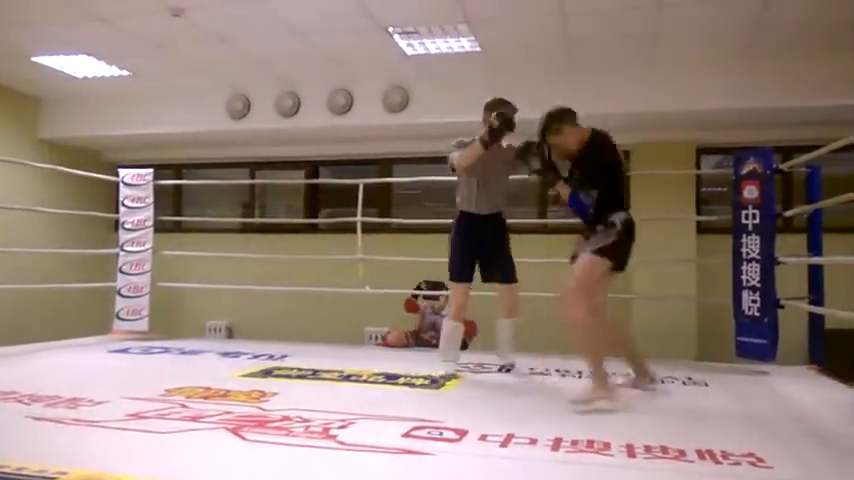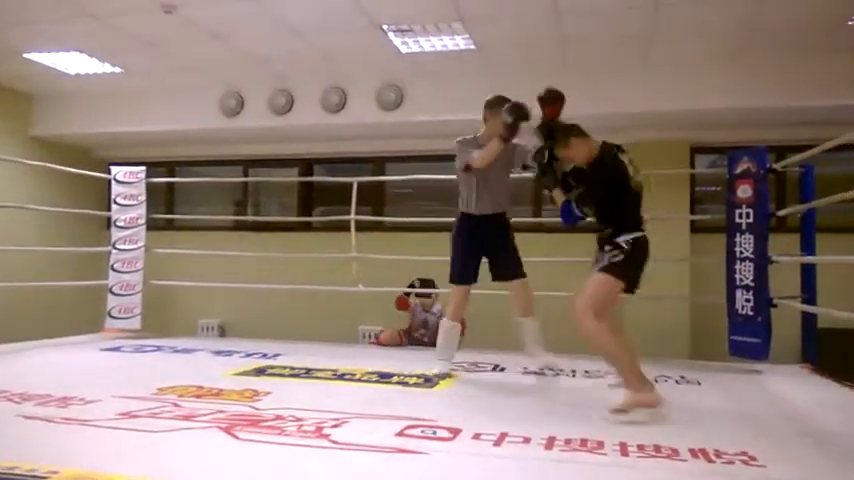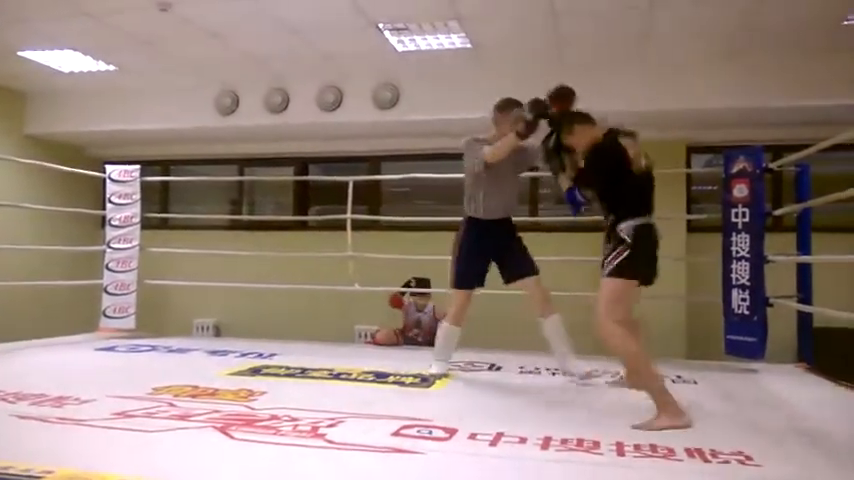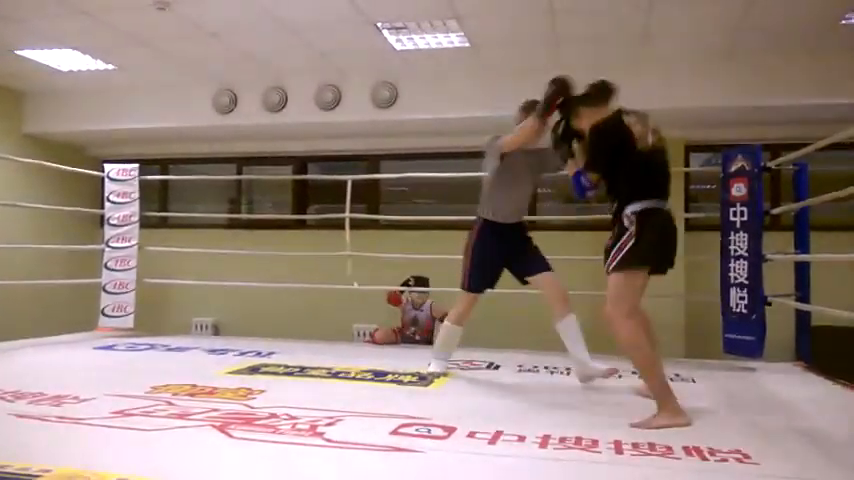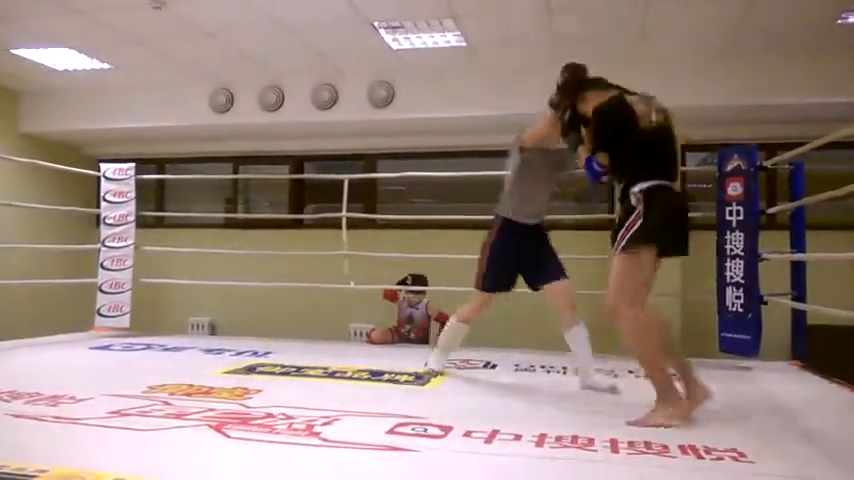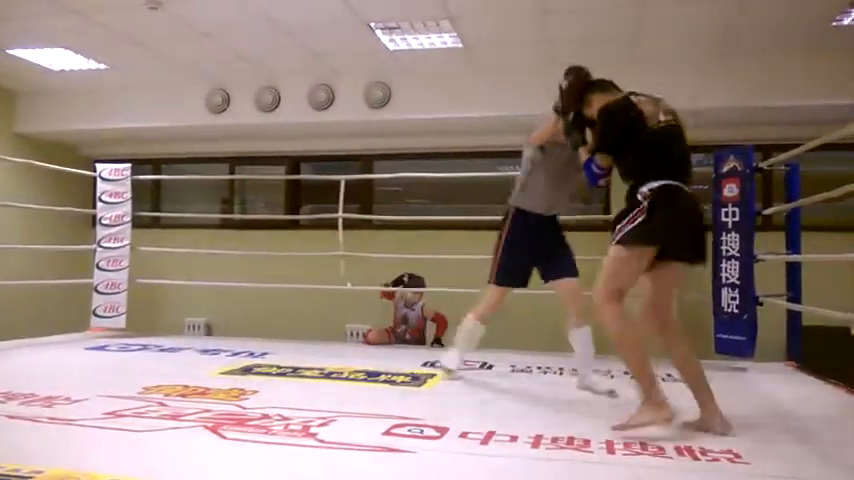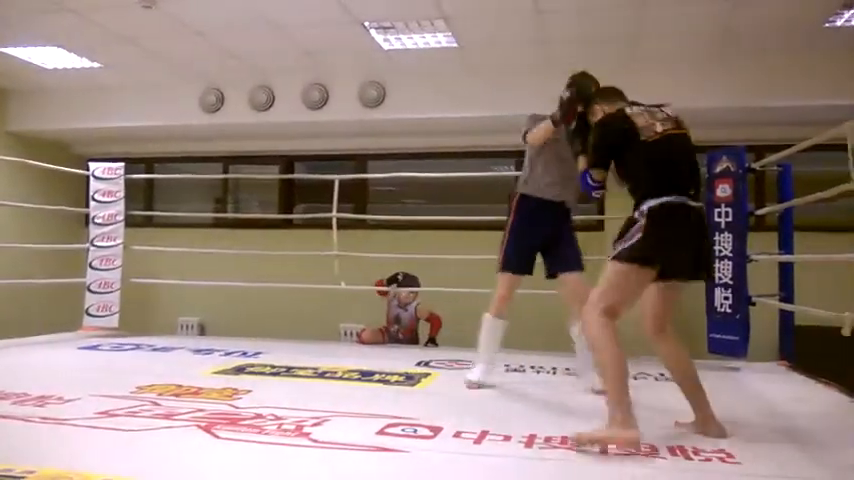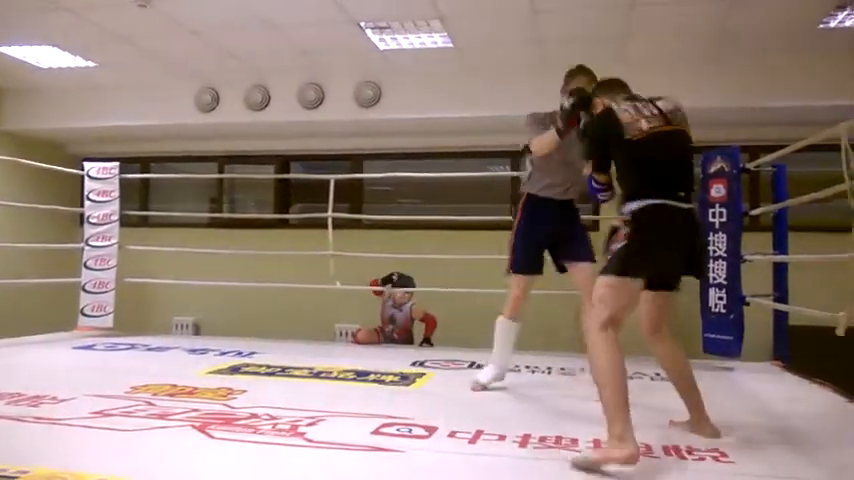
dt=0.1s
person 1, frame 1
left shoulder: (598, 151)
right shoulder: (592, 143)
left elbow: (583, 206)
right elbow: (573, 180)
left wrist: (554, 180)
right wrist: (544, 159)
left hip: (612, 229)
right hip: (600, 230)
left knee: (573, 298)
right knee: (590, 307)
left ankle: (600, 381)
right ankle: (641, 372)
person 1, frame 2
left shoulder: (603, 168)
right shoulder: (608, 154)
left elbow: (572, 215)
right elbow: (584, 190)
left wrist: (553, 186)
right wrist: (562, 175)
left hip: (623, 246)
right hip: (620, 246)
left knee: (585, 313)
right knee: (602, 317)
left ankle: (640, 388)
right ankle: (640, 385)
person 1, frame 3
left shoulder: (600, 150)
right shoulder: (624, 139)
left elbow: (578, 201)
left wrist: (563, 171)
right wrist: (577, 165)
left hip: (630, 237)
right hip: (641, 235)
left knee: (608, 323)
right knee: (618, 314)
left ankle: (669, 409)
right ankle: (638, 375)
person 1, frame 4
left shoulder: (605, 129)
right shoulder: (635, 120)
left elbow: (585, 186)
left wrist: (574, 155)
left hip: (637, 220)
right hip: (657, 220)
left knee: (619, 315)
right knee: (628, 306)
left ankle: (669, 408)
right ankle: (654, 378)
person 1, frame 5
left shoulder: (606, 110)
right shoulder: (646, 103)
left elbow: (598, 171)
left wrist: (582, 136)
left hip: (645, 202)
right hip: (667, 203)
left knee: (621, 305)
right knee: (634, 302)
left ankle: (668, 402)
right ankle: (691, 387)
person 1, frame 6
left shoulder: (613, 111)
right shoulder: (652, 105)
left elbow: (597, 173)
left wrist: (586, 139)
left hip: (655, 203)
right hip: (683, 208)
left knee: (605, 298)
right knee: (658, 317)
left ankle: (653, 401)
right ankle: (711, 412)
person 1, frame 7
left shoulder: (611, 122)
right shoulder: (668, 116)
left elbow: (593, 184)
left wrist: (587, 150)
left hip: (657, 219)
right hip: (690, 221)
left knee: (597, 313)
right knee: (656, 327)
left ankle: (622, 422)
right ankle: (706, 417)
person 1, frame 8
left shoulder: (605, 118)
right shoulder: (671, 109)
left elbow: (600, 186)
left wrist: (588, 145)
left hip: (646, 222)
right hip: (683, 222)
left knee: (599, 327)
right knee: (654, 329)
left ankle: (621, 439)
right ankle: (700, 418)
person 2, frame 1
left shoulder: (508, 152)
right shoulder: (463, 146)
right elbow: (458, 163)
right wrist: (488, 140)
left hip: (495, 225)
right hip: (467, 225)
left knee: (509, 297)
right knee: (460, 297)
left ankle: (505, 354)
right ankle: (448, 361)
person 2, frame 2
left shoulder: (511, 149)
right shoulder: (465, 145)
right elbow: (477, 161)
right wrist: (505, 133)
left hip: (498, 225)
right hip: (469, 225)
left knee: (523, 294)
right knee: (458, 299)
left ankle: (537, 354)
right ankle: (443, 361)
person 2, frame 3
left shoulder: (520, 153)
right shoulder: (473, 146)
right elbow: (493, 155)
right wrist: (524, 126)
left hip: (504, 231)
right hip: (475, 230)
left knee: (540, 295)
right knee: (460, 302)
left ankle: (565, 361)
right ankle: (439, 361)
person 2, frame 4
left shoulder: (539, 157)
right shoulder: (496, 144)
right elbow: (512, 142)
right wrist: (546, 108)
left hip: (517, 233)
right hip: (488, 232)
left knee: (557, 293)
right knee: (466, 303)
left ankle: (584, 365)
right ankle: (439, 359)
person 2, frame 5
left shoulder: (562, 155)
right shoulder: (524, 147)
right elbow: (532, 138)
left hip: (535, 234)
right hip: (507, 231)
left knee: (568, 301)
right knee: (478, 304)
left ankle: (587, 375)
right ankle: (438, 357)
person 2, frame 6
left shoulder: (577, 152)
right shoulder: (542, 142)
right elbow: (537, 138)
right wrist: (563, 111)
left hip: (551, 227)
right hip: (521, 222)
left knee: (574, 298)
right knee: (493, 301)
left ankle: (587, 375)
right ankle: (455, 355)
person 2, frame 7
left shoulder: (586, 135)
right shoulder: (539, 122)
right elbow: (533, 139)
right wrist: (561, 114)
left hip: (561, 216)
right hip: (529, 210)
left knee: (579, 296)
right knee: (504, 292)
left ankle: (590, 372)
right ankle: (483, 364)
person 2, frame 8
right shoulder: (538, 120)
right elbow: (537, 148)
right wrist: (564, 123)
left hip: (567, 212)
right hip: (535, 208)
left knee: (592, 288)
right knee: (518, 294)
right ankle: (496, 366)
